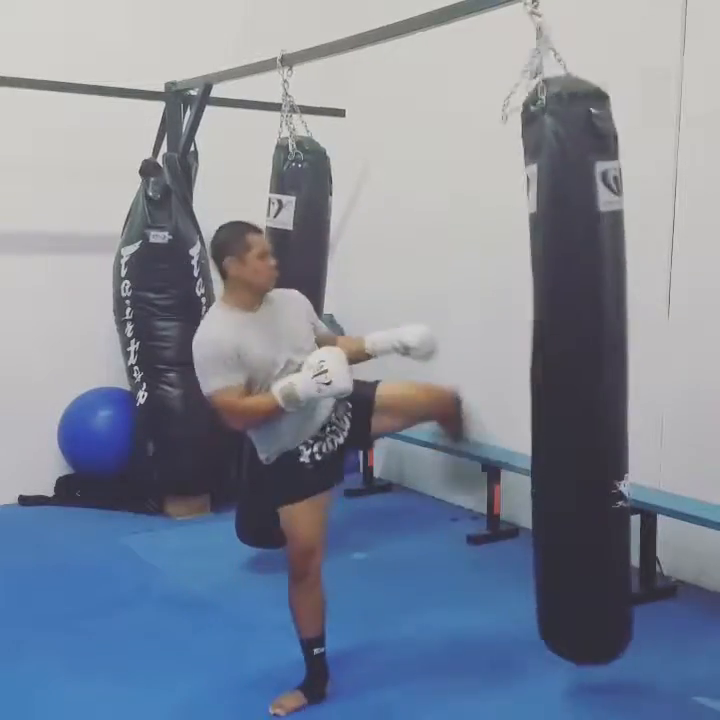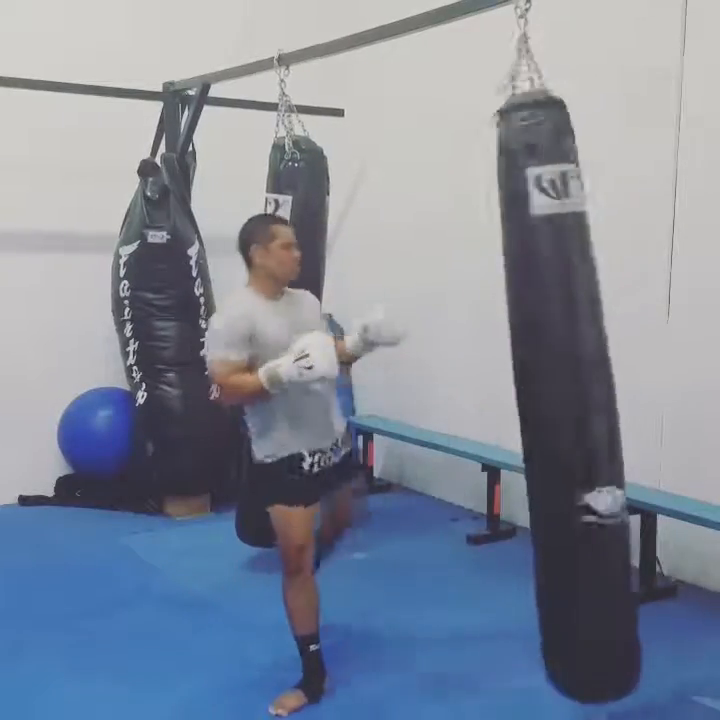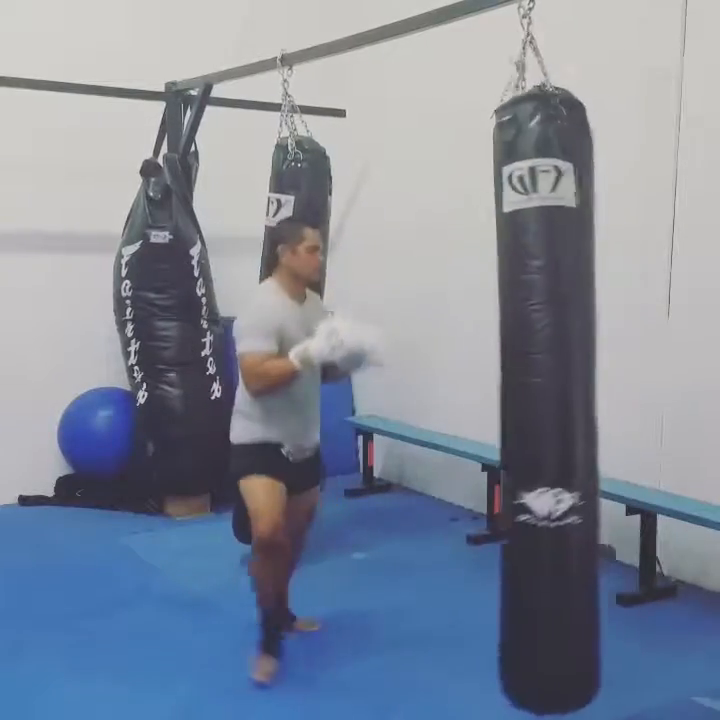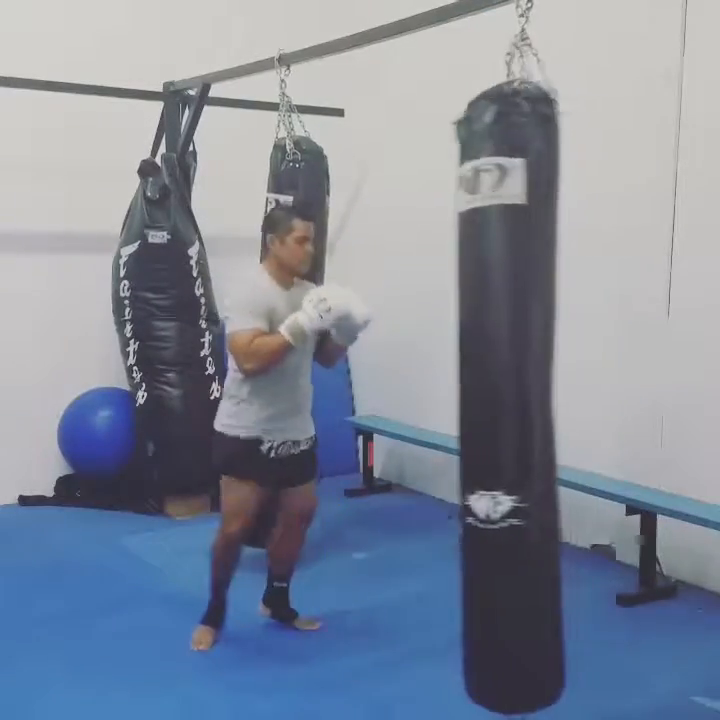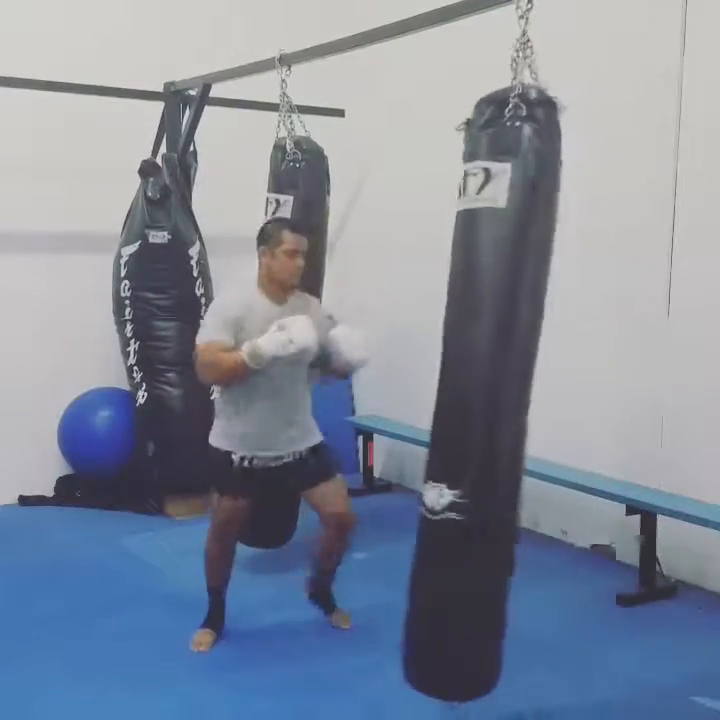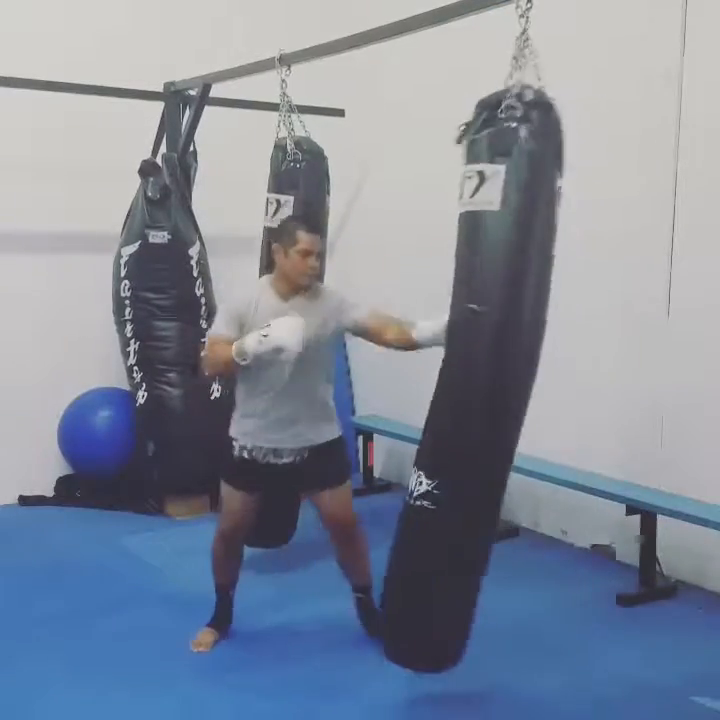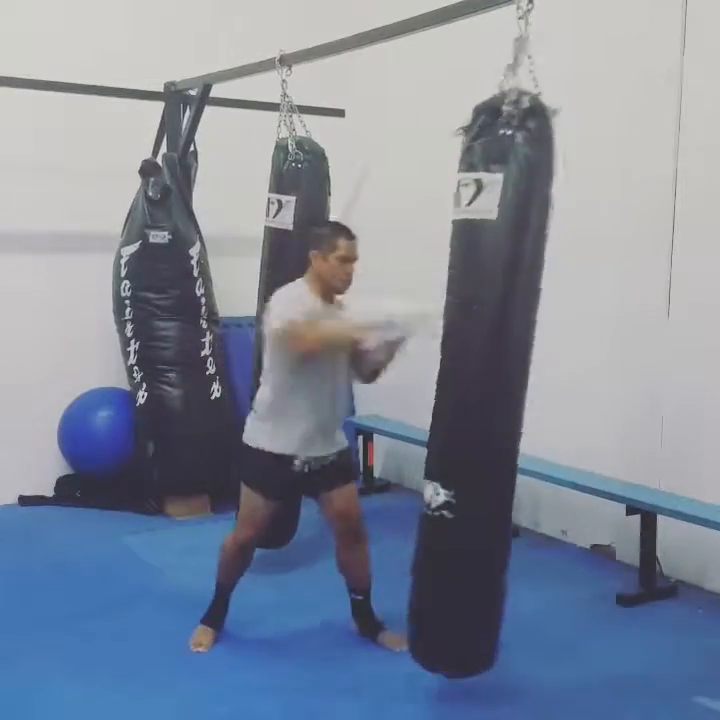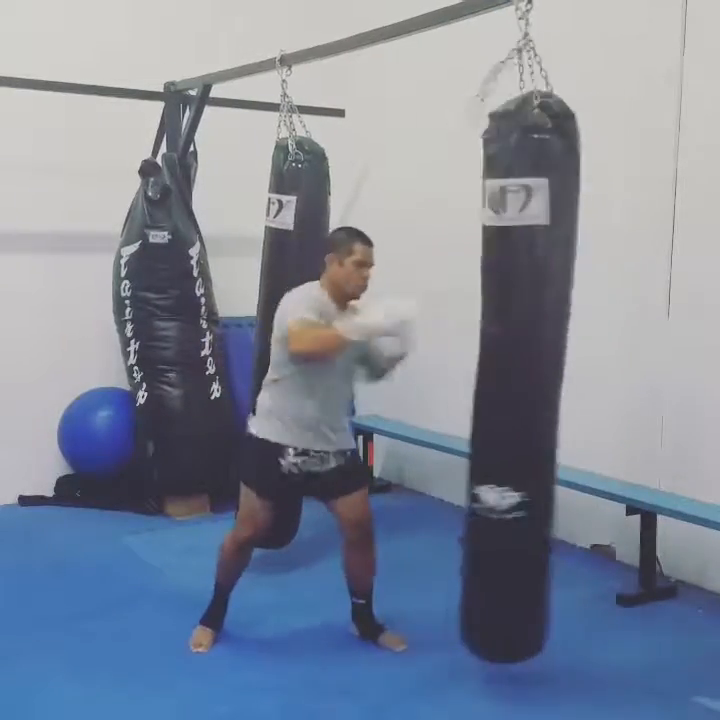
dt=0.2s
person 1, frame 1
left shoulder: (292, 302)
right shoulder: (214, 339)
left elbow: (335, 347)
right elbow: (236, 413)
left wrist: (388, 343)
right wrist: (296, 390)
left hip: (341, 410)
right hip: (292, 453)
left knee: (440, 399)
right knee: (305, 559)
right ankle: (316, 677)
person 1, frame 2
left shoulder: (306, 302)
right shoulder: (234, 317)
right elbow: (229, 388)
left wrist: (363, 338)
right wrist: (279, 370)
left hip: (332, 437)
right hip: (283, 454)
left knee: (342, 521)
right knee: (297, 556)
left ankle: (301, 606)
right ankle: (313, 675)
person 1, frame 3
left shoulder: (316, 307)
right shoulder: (262, 309)
right elbow: (258, 380)
left wrist: (346, 359)
right wrist: (310, 352)
left hip: (304, 441)
right hip: (259, 442)
left knee: (295, 529)
right knee: (268, 533)
left ankle: (278, 607)
right ankle: (269, 638)
person 1, frame 4
left shoulder: (311, 293)
right shoulder: (251, 293)
left elbow: (327, 355)
right elbow: (251, 359)
left wrist: (347, 331)
right wrist: (301, 324)
left hip: (297, 432)
right hip: (246, 434)
left knee: (296, 520)
right knee: (236, 529)
left ankle: (276, 599)
right ankle: (214, 612)
person 1, frame 5
left shoulder: (311, 309)
right shoulder: (230, 306)
left elbow: (334, 365)
right elbow: (209, 370)
left wrist: (348, 357)
right wrist: (267, 346)
left hip: (299, 441)
right hip: (238, 445)
left knee: (341, 517)
right knee: (225, 533)
left ankle: (320, 589)
right ankle: (215, 615)
person 1, frame 6
left shoulder: (332, 302)
right shoulder: (242, 304)
left elbow: (386, 331)
right elbow: (213, 364)
left wrist: (431, 332)
right wrist: (250, 346)
left hip: (316, 441)
right hip: (253, 440)
left knee: (345, 527)
right knee: (231, 531)
left ankle: (370, 613)
right ankle: (220, 616)
person 1, frame 7
left shoulder: (341, 311)
right shoulder: (289, 300)
left elbow: (366, 373)
right elbow: (303, 345)
left wrist: (385, 345)
right wrist: (358, 328)
left hip: (330, 443)
right hip: (274, 445)
left knee: (352, 526)
right knee: (247, 537)
left ankle: (365, 618)
right ankle: (216, 613)
person 1, frame 8
left shoulder: (356, 313)
right shoulder: (304, 300)
left elbow: (374, 369)
right elbow: (303, 346)
left wrist: (391, 349)
right wrist: (364, 327)
left hip: (333, 445)
right hip: (277, 442)
left knee: (360, 529)
right knee: (248, 535)
left ankle: (365, 620)
right ankle: (214, 614)
